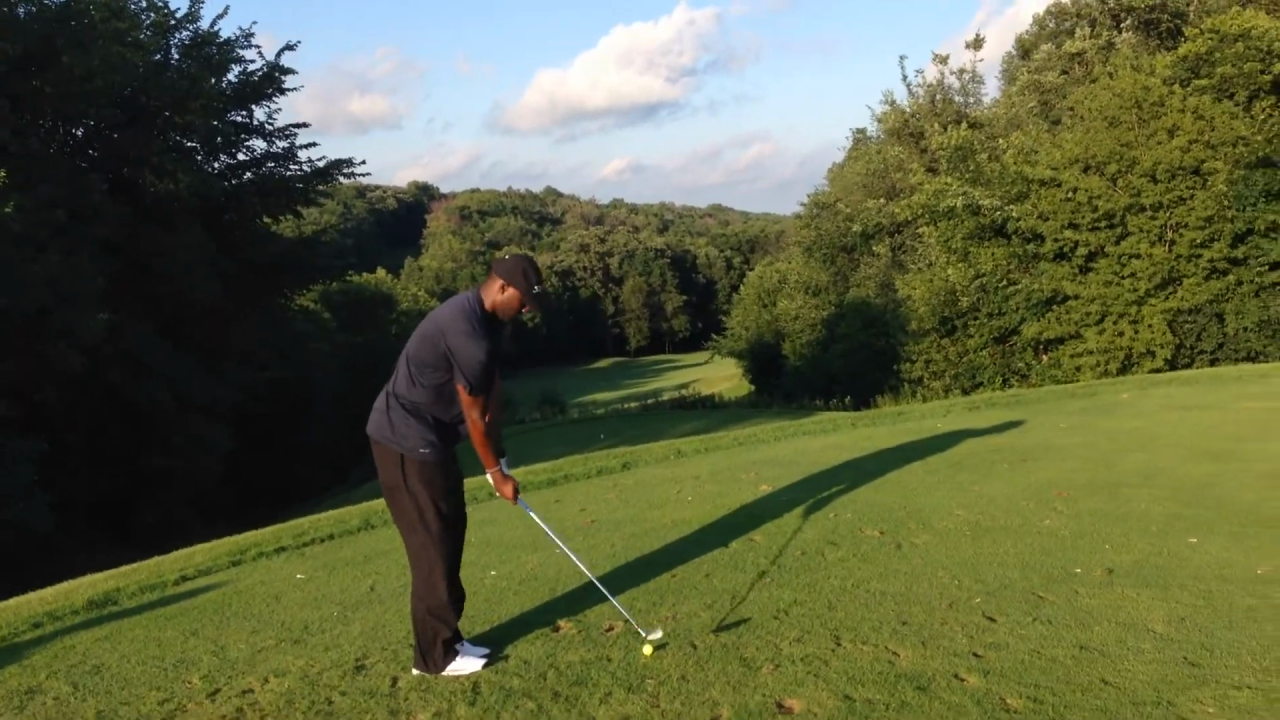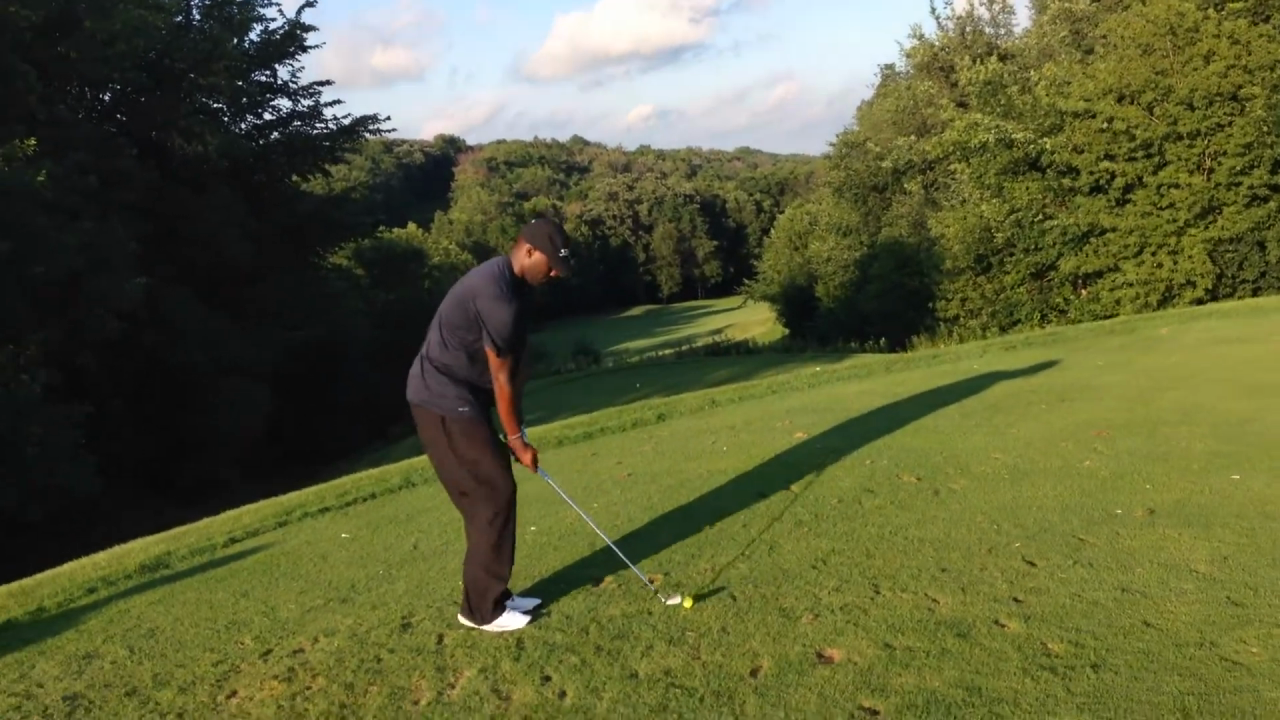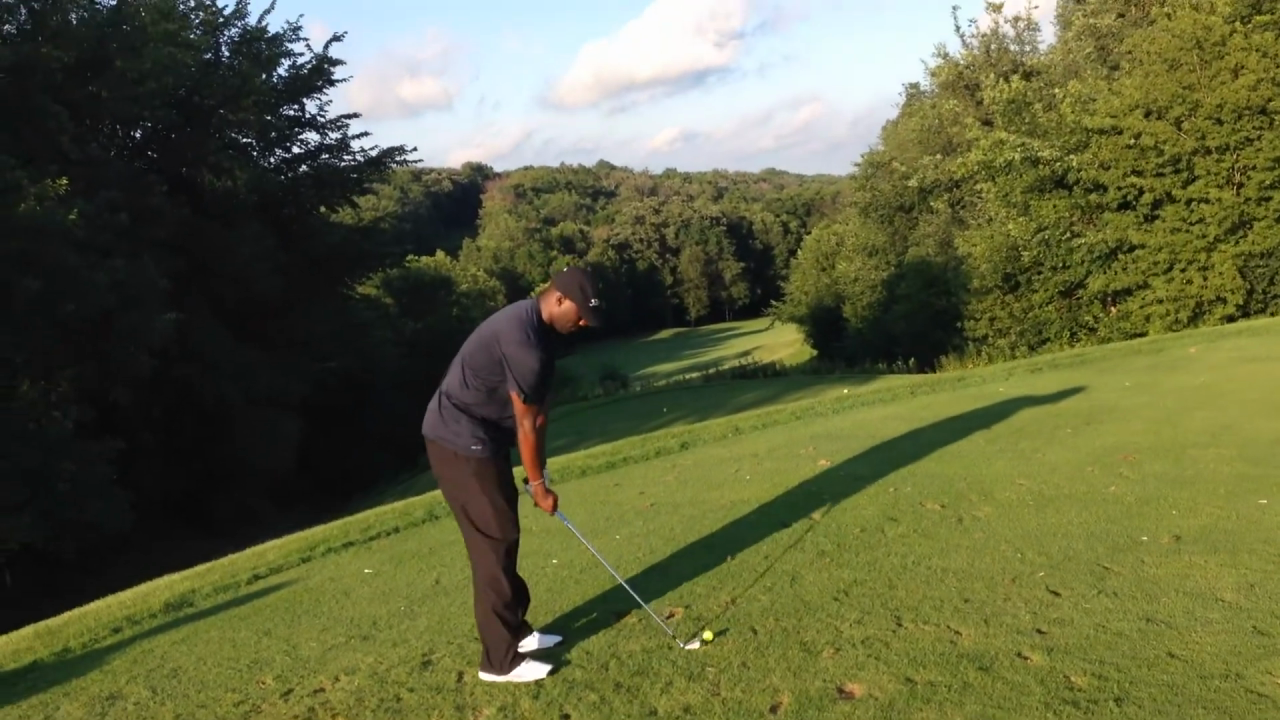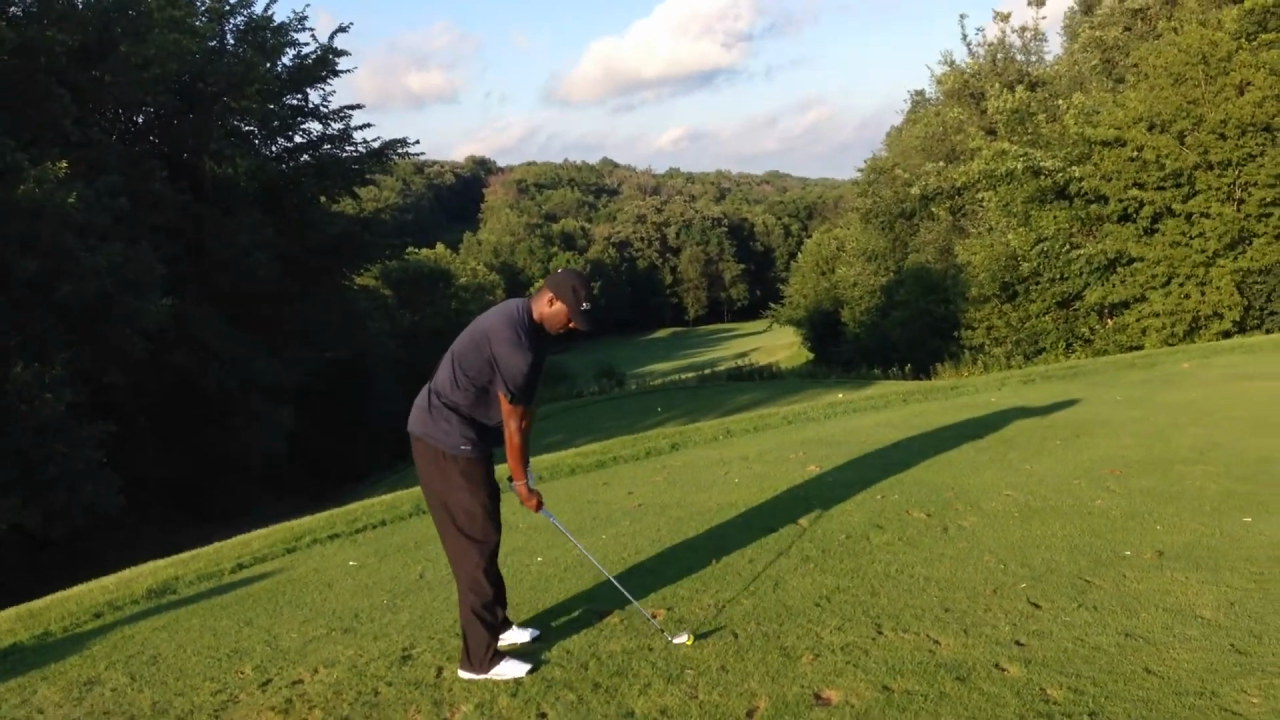
dt=0.4s
person 1, frame 1
left shoulder: (477, 315)
right shoulder: (469, 332)
left elbow: (489, 395)
right elbow: (474, 414)
left wrist: (500, 458)
right wrist: (496, 473)
left hip: (426, 436)
right hip: (407, 440)
left knee: (448, 537)
right knee: (432, 547)
left ankle: (445, 637)
right ankle: (434, 655)
person 1, frame 2
left shoulder: (510, 282)
right shoulder: (497, 296)
left elbow: (515, 366)
right elbow: (501, 378)
left wrist: (517, 429)
right wrist: (515, 439)
left hip: (462, 397)
right hip: (444, 400)
left knee: (488, 494)
right knee: (494, 495)
left ankle: (494, 596)
right ankle: (481, 607)
person 1, frame 3
left shoulder: (533, 322)
right shoulder: (524, 340)
left elbow: (538, 410)
right elbow: (526, 422)
left wrist: (539, 471)
right wrist: (537, 484)
left hip: (478, 435)
right hip: (460, 438)
left knee: (503, 535)
right knee: (495, 541)
left ankle: (515, 630)
right ankle: (500, 659)
person 1, frame 4
left shoulder: (523, 320)
right shoulder: (515, 341)
left elbow: (523, 411)
right elbow: (512, 422)
left wrist: (524, 469)
right wrist: (521, 484)
left hip: (460, 433)
right hip: (446, 436)
left knee: (483, 535)
right knee: (475, 542)
left ankle: (496, 624)
right ankle: (480, 657)
